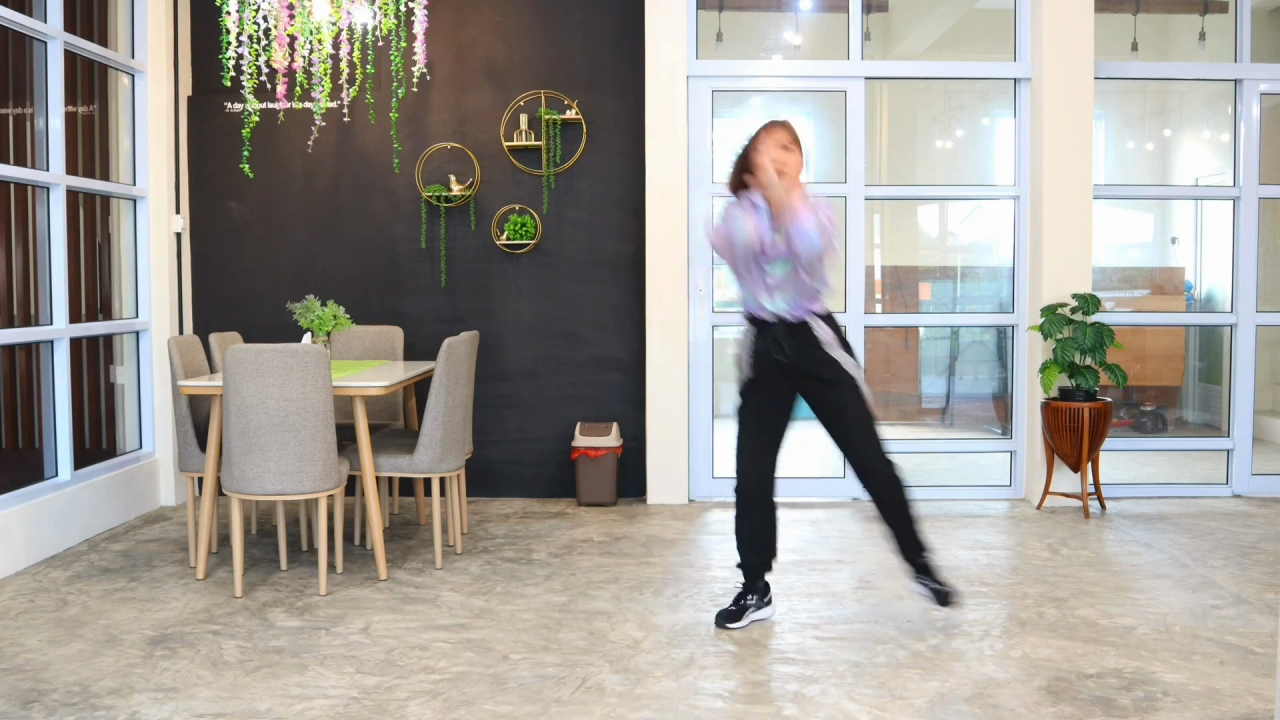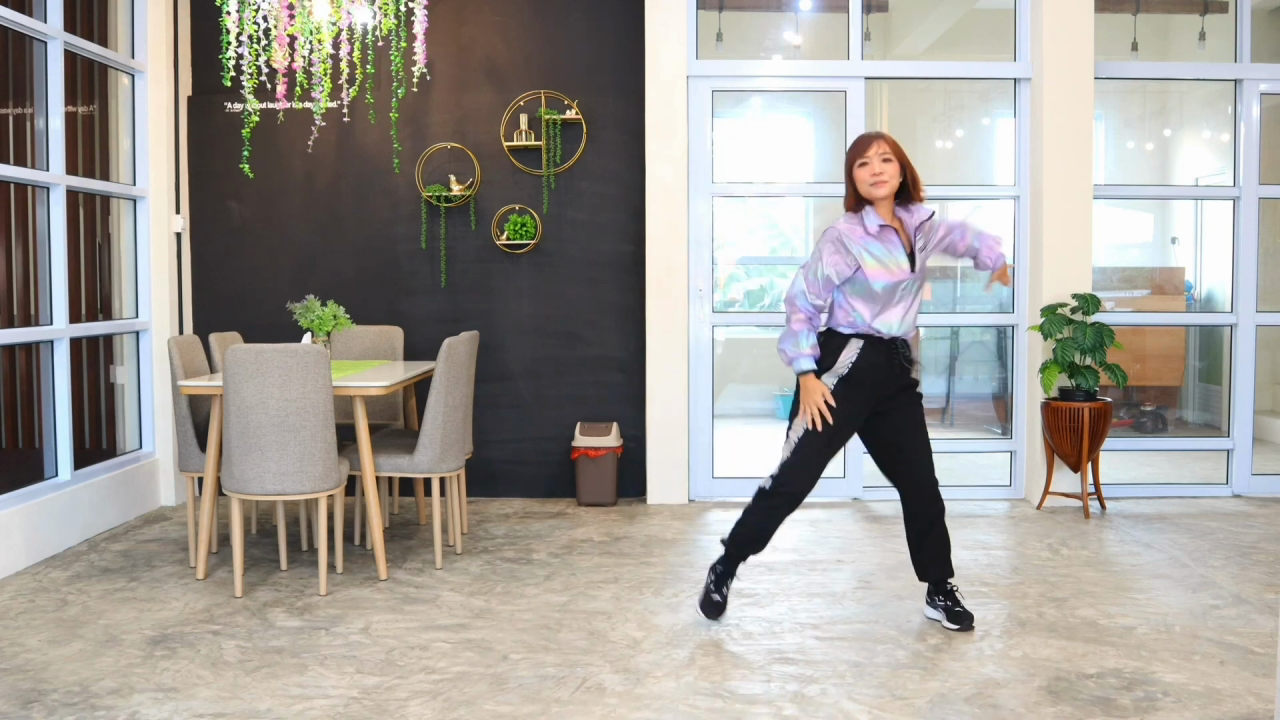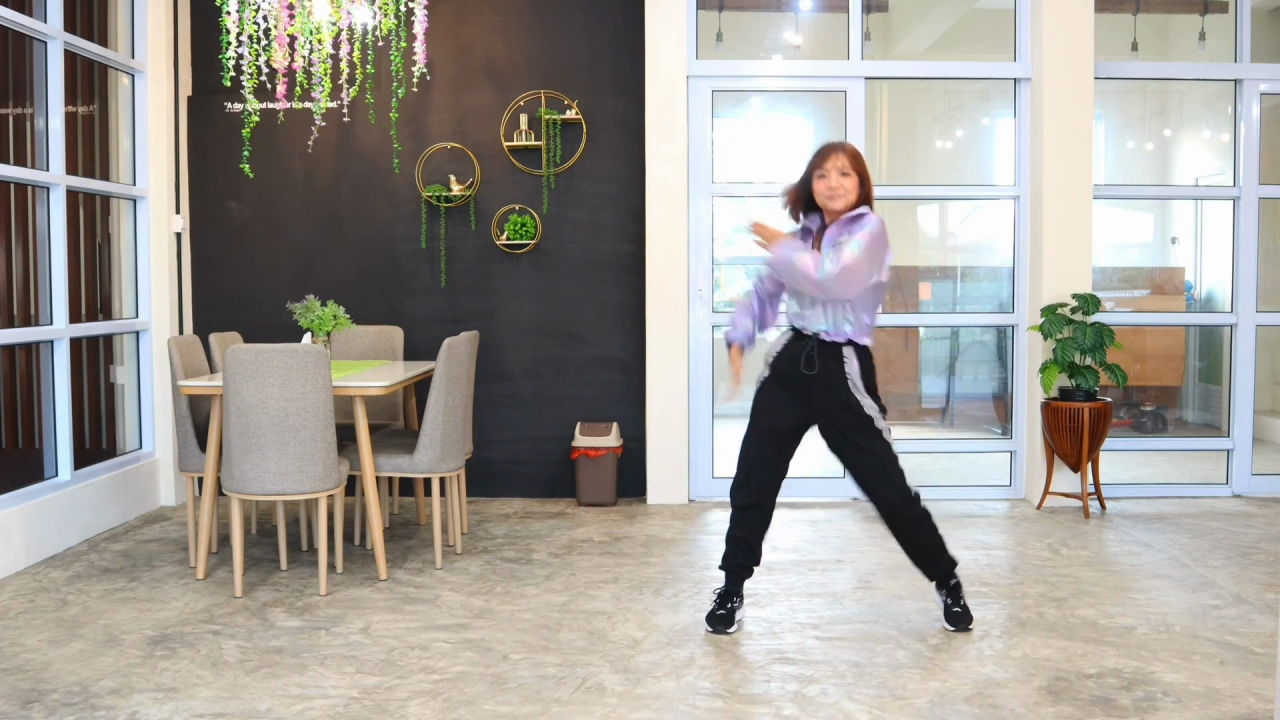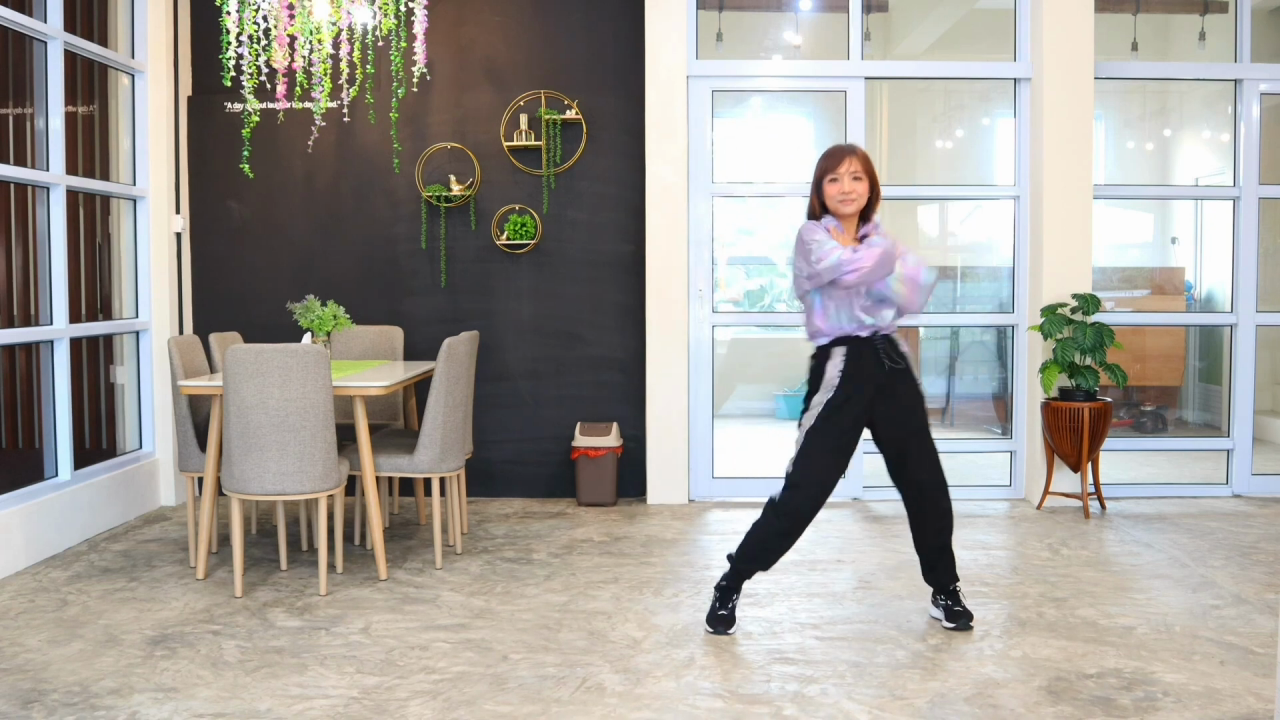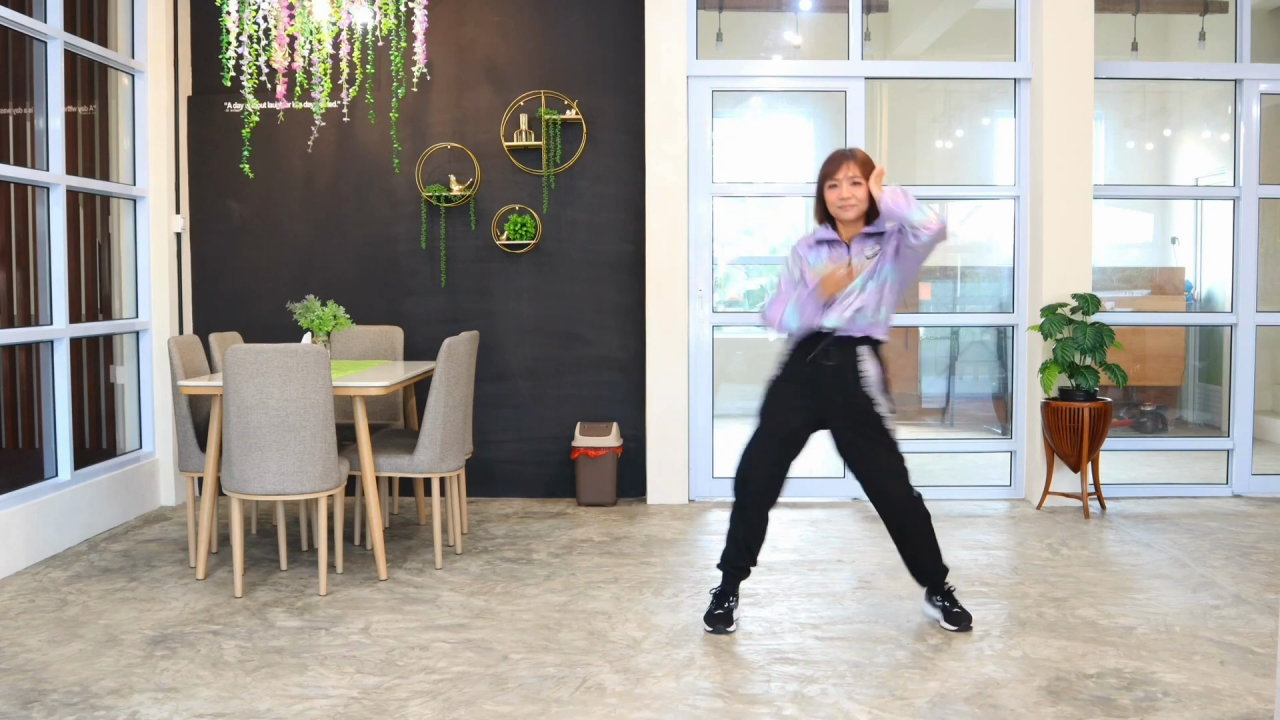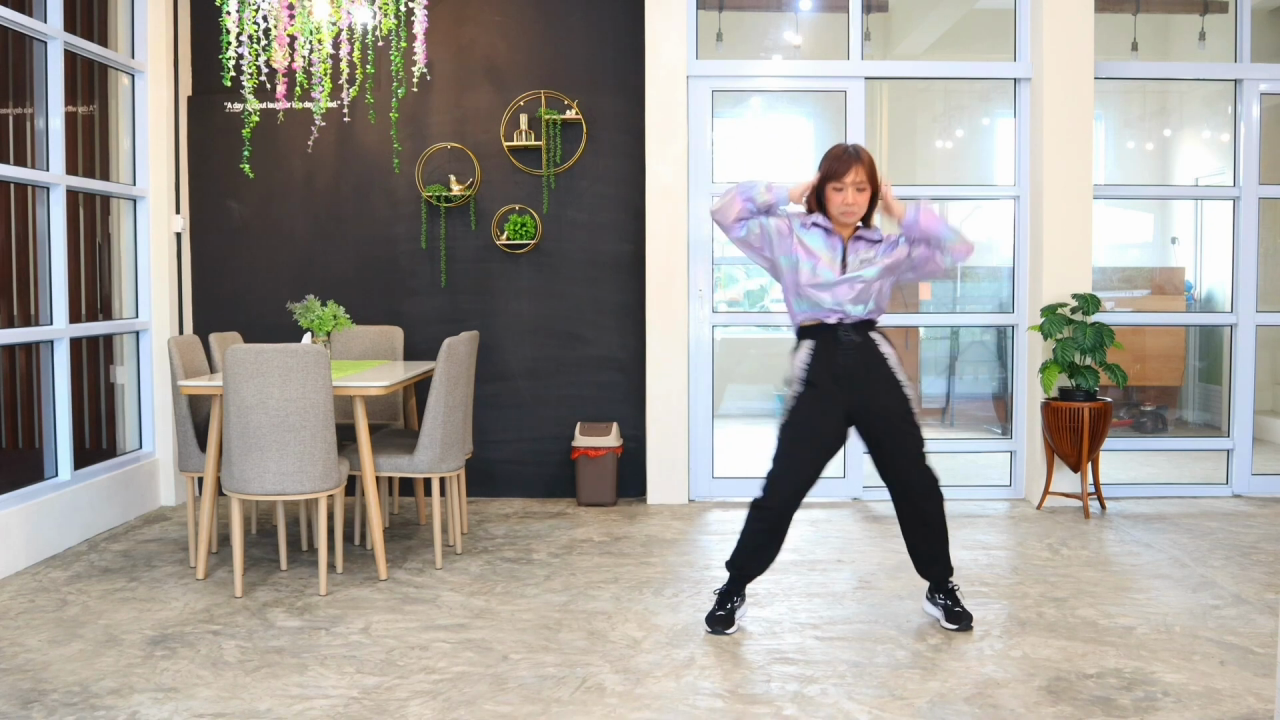
dt=0.5s
person 1, frame 1
left shoulder: (814, 213)
right shoulder: (738, 212)
left elbow: (816, 249)
right elbow: (733, 244)
left wrist: (792, 203)
right wrist: (777, 208)
left hip: (817, 346)
right hip: (766, 350)
left knee: (872, 463)
right knee: (752, 476)
left ankle: (920, 567)
right ankle: (755, 590)
person 1, frame 2
left shoulder: (916, 220)
right shoulder: (844, 234)
left elbow: (950, 235)
right elbow: (803, 304)
left wrist: (992, 255)
right wrist: (808, 374)
left hip: (894, 370)
right hip: (846, 366)
left knee: (921, 484)
right knee: (794, 479)
left ankle: (939, 591)
right ankle: (724, 570)
person 1, frame 3
left shoulder: (868, 228)
right shoulder: (802, 234)
left elbow: (826, 280)
right elbow: (765, 292)
left wrist: (780, 249)
right wrist: (739, 341)
left hip: (844, 371)
right hip: (790, 364)
left knee: (888, 489)
right knee: (753, 481)
left ankle: (946, 582)
right ankle: (732, 589)
person 1, frame 4
left shoulder: (879, 237)
right shoulder: (813, 235)
left elbow: (919, 288)
right elbow: (854, 266)
left wrist: (886, 259)
right wrist: (879, 251)
left hip: (889, 366)
right hip: (841, 371)
left knee: (927, 485)
right knee: (805, 491)
left ankle: (944, 590)
right ankle: (730, 585)
person 1, frame 5
left shoulder: (894, 244)
right shoulder: (808, 249)
left elbow: (931, 229)
right elbow: (780, 318)
left wrist: (886, 196)
right wrist: (818, 293)
left hip: (858, 373)
right hip: (803, 367)
left knee: (892, 489)
right knee: (755, 477)
left ankle: (937, 589)
right ankle: (729, 587)
person 1, frame 6
left shoulder: (887, 246)
right shoulder: (791, 235)
left elbow: (955, 251)
right elbow: (729, 214)
left wrist: (906, 216)
right wrist: (783, 197)
left hip: (872, 364)
right hip: (818, 366)
left knee: (916, 484)
right knee: (782, 490)
left ankle: (941, 589)
right ankle: (734, 589)
